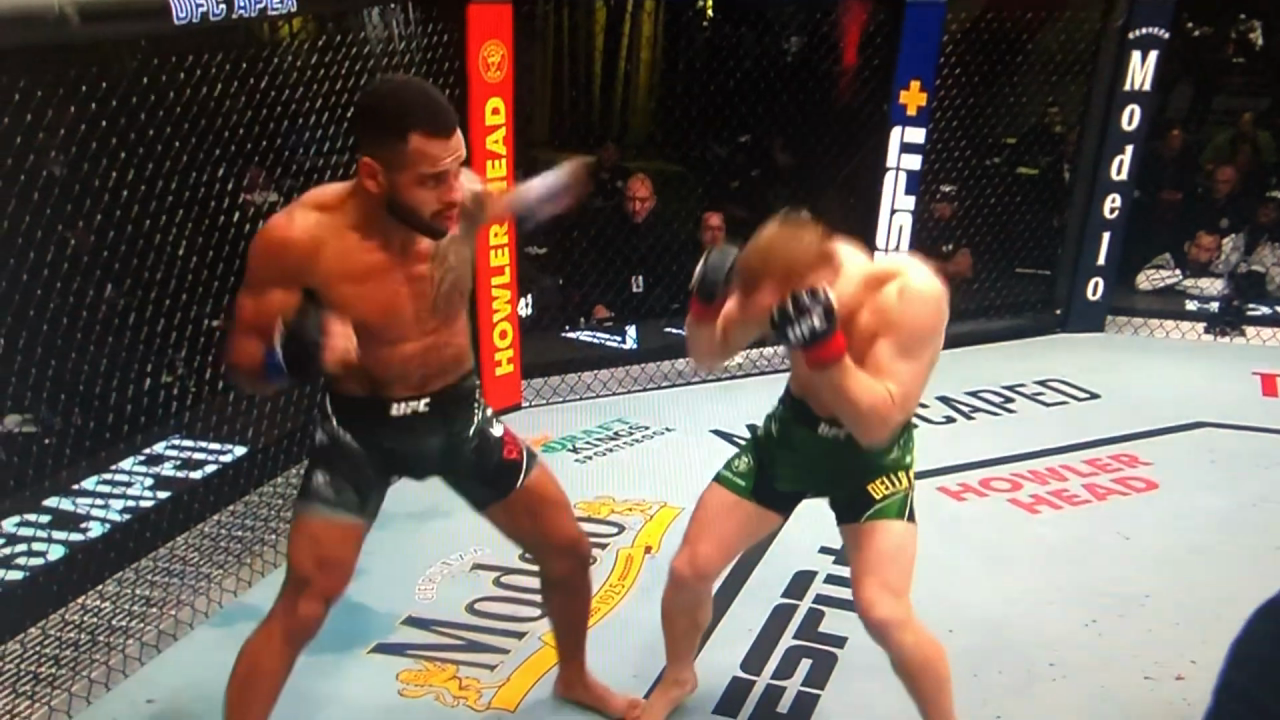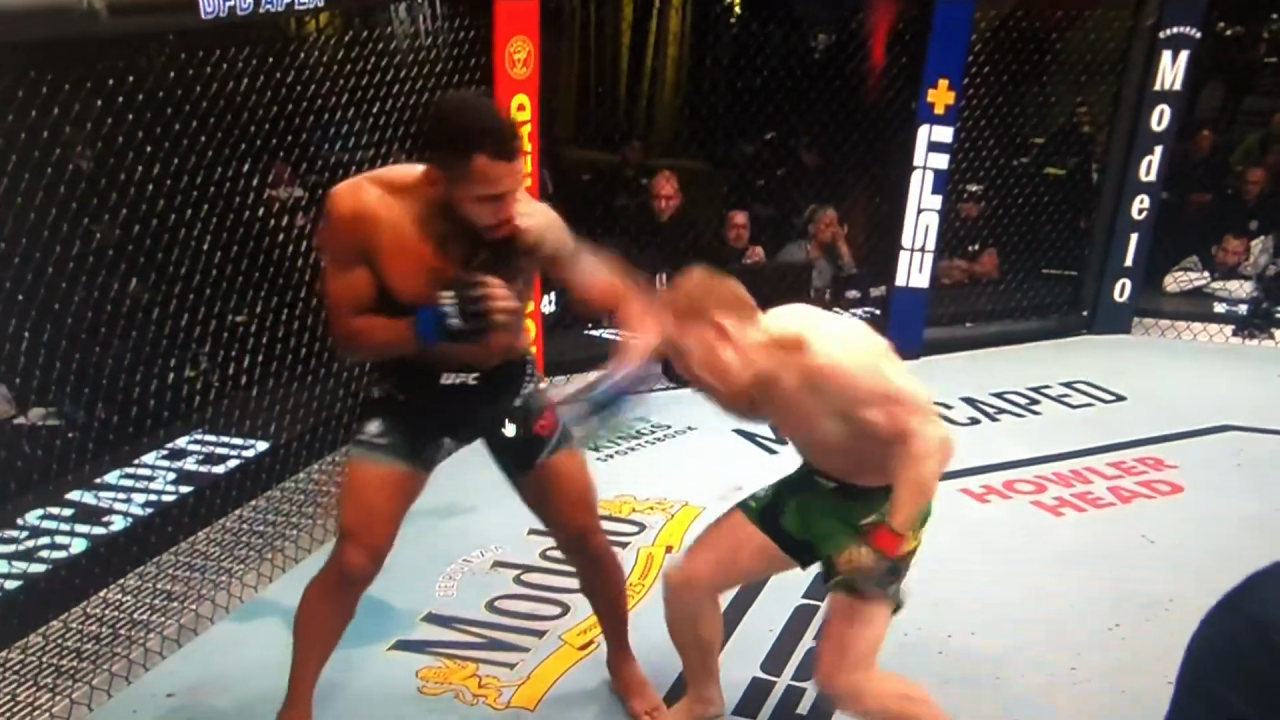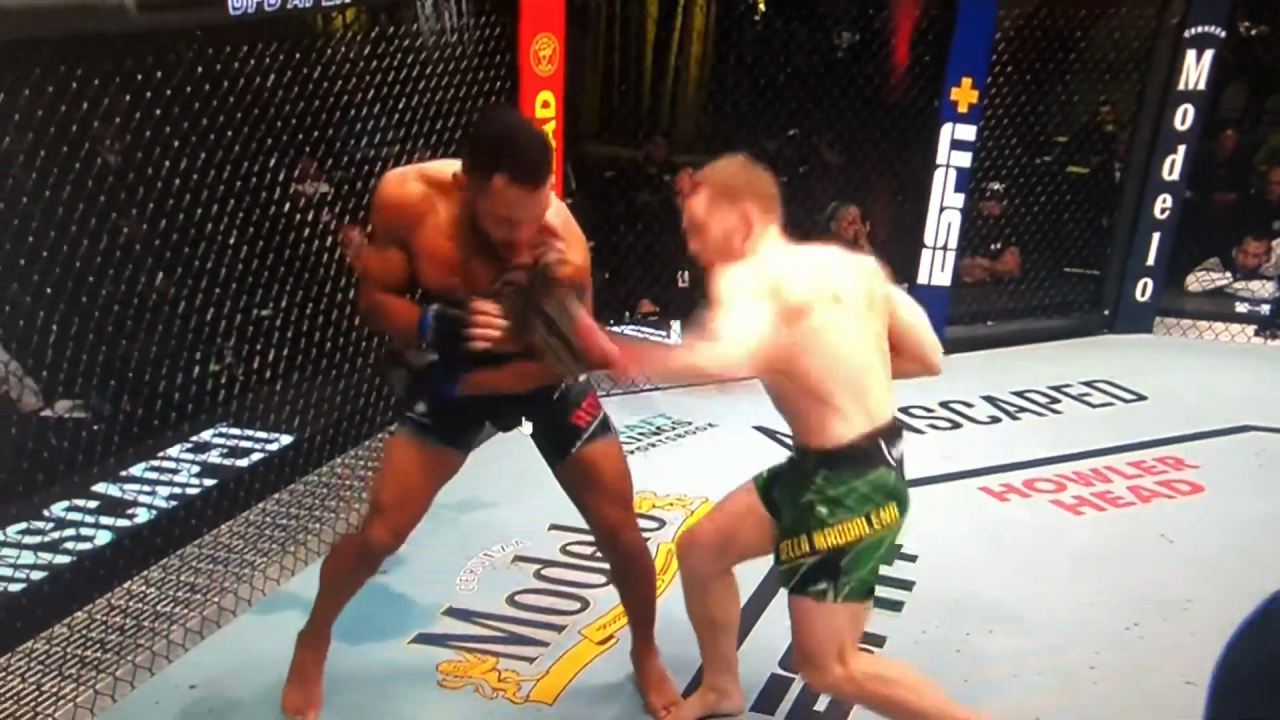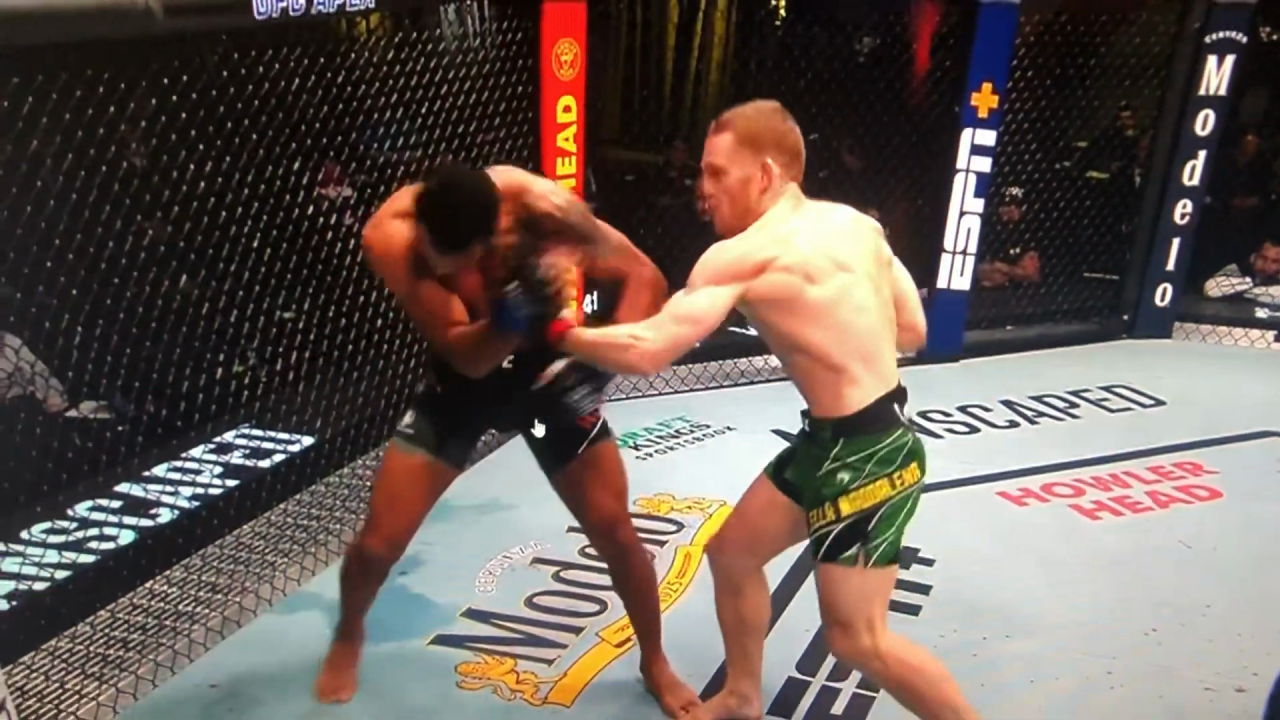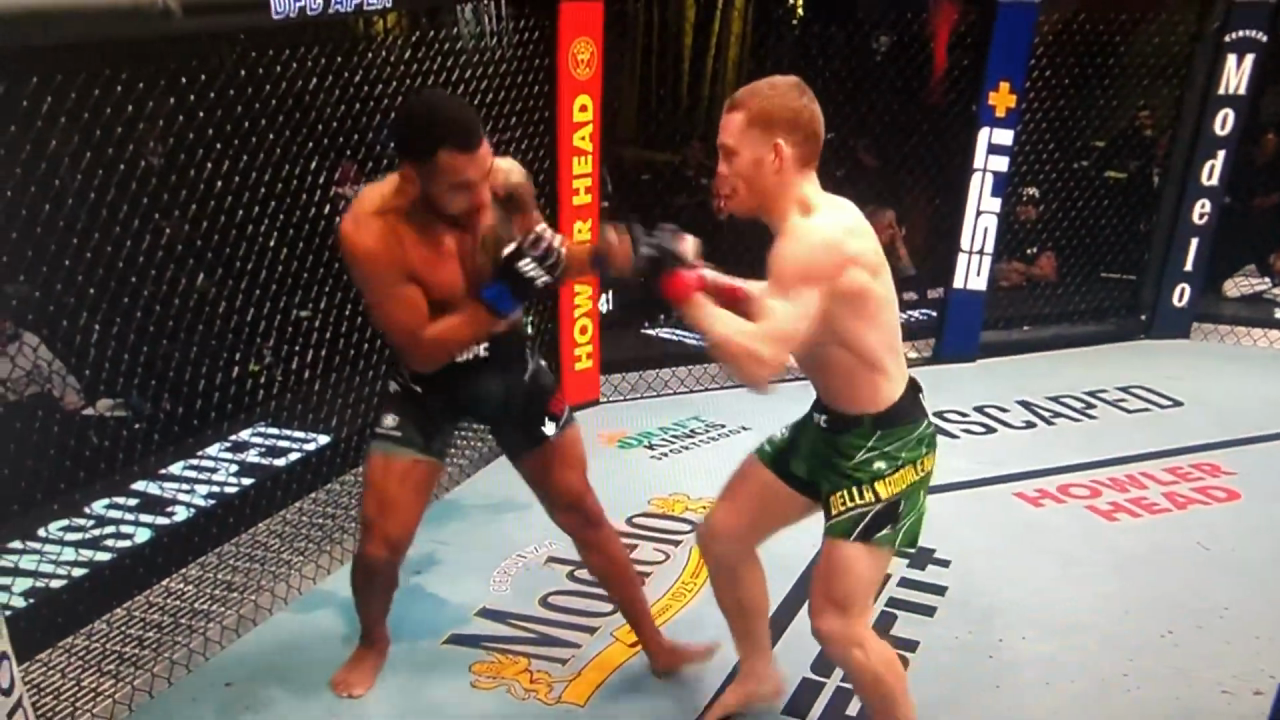
dt=0.3s
person 1, frame 1
left shoulder: (456, 199)
right shoulder: (299, 238)
right elbow: (240, 357)
left wrist: (545, 189)
right wrist: (289, 356)
left hip: (456, 412)
right hip: (360, 427)
left knee: (567, 551)
right knee: (303, 611)
person 1, frame 2
left shoulder: (530, 228)
right shoulder: (359, 207)
left elbow: (627, 303)
right elbow: (351, 335)
left wrist: (630, 368)
right wrist: (439, 322)
left hip: (507, 385)
right hip: (411, 395)
left knee: (587, 540)
right knee: (354, 564)
left ankle: (621, 662)
person 1, frame 3
left shoulder: (561, 255)
right shoulder: (406, 194)
left elbow: (548, 367)
right elbow: (373, 298)
left wrist: (452, 385)
right wrist: (437, 324)
left hip: (544, 376)
right hip: (453, 372)
left knee: (621, 534)
right knee: (378, 535)
left ankle: (647, 657)
right ankle: (311, 646)
person 1, frame 4
left shoulder: (541, 207)
right shoulder: (390, 235)
left elbow: (642, 277)
right elbow: (466, 355)
left wrist: (599, 360)
right wrist: (513, 316)
left hip: (549, 376)
right hip: (457, 382)
left knee: (616, 533)
right knee: (377, 543)
left ankle: (655, 662)
right ankle: (348, 639)
person 1, frame 5
left shoulder: (507, 183)
right shoulder: (369, 231)
left elbow: (543, 254)
right elbow: (422, 350)
left wrist: (599, 255)
right wrist: (503, 293)
left hip: (511, 364)
right hip: (427, 383)
left knee: (581, 513)
right knee: (381, 544)
left ankle: (654, 642)
right ankle: (372, 642)
person 2, frame 1
left shoulder: (910, 293)
right shoulder: (774, 281)
left elbow: (878, 423)
right elbow: (708, 358)
left wrist: (825, 343)
right wrist: (705, 308)
left hip: (872, 450)
right hip: (794, 427)
left knee: (883, 611)
right knee: (690, 569)
person 2, frame 2
left shoulder: (821, 356)
right shoulder: (757, 342)
left elbow: (930, 439)
left wrist: (890, 542)
right wrist: (686, 361)
left hip: (875, 510)
right hip: (814, 489)
left knee: (842, 680)
right knee: (684, 583)
person 2, frame 3
left shoulder: (745, 278)
right shoulder: (849, 264)
left elbow: (726, 360)
right elbow: (927, 357)
left wrist: (612, 352)
left hip: (846, 483)
right hip: (846, 464)
left knee: (826, 669)
right knee: (699, 552)
person 2, frame 4
left shoulder: (747, 254)
right shoulder: (855, 225)
left elbow: (649, 349)
right elbow: (912, 332)
left wrist: (559, 330)
left hip: (865, 450)
right hip: (845, 438)
left knee: (856, 637)
right knee: (730, 552)
person 2, frame 5
left shoulder: (814, 234)
right shoulder: (809, 218)
left elbow: (758, 364)
left wrist: (682, 289)
right wrist: (709, 279)
left hip: (884, 444)
right hip: (825, 424)
left knee: (838, 625)
right knee: (723, 535)
